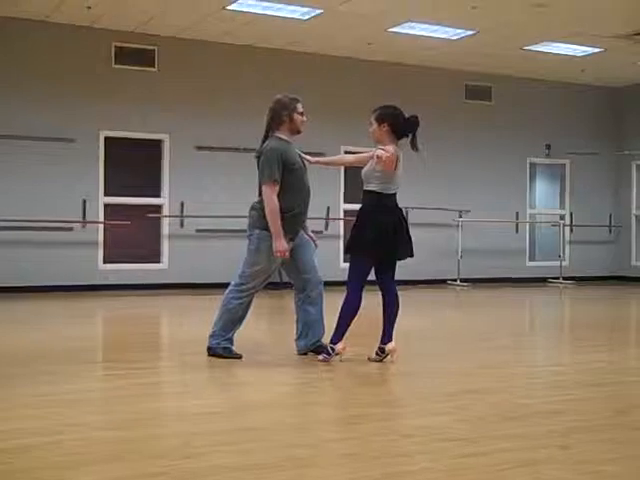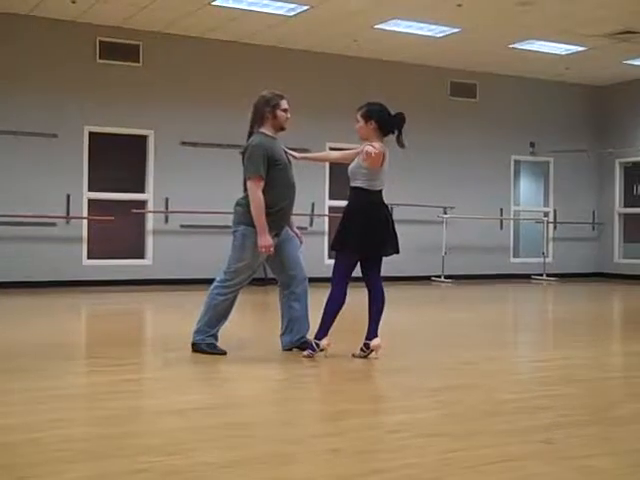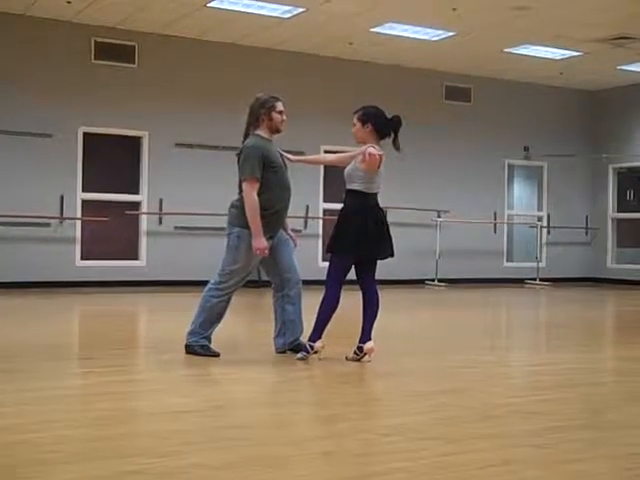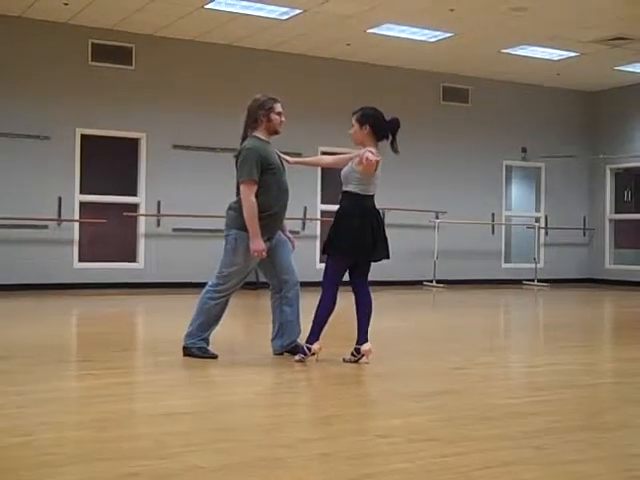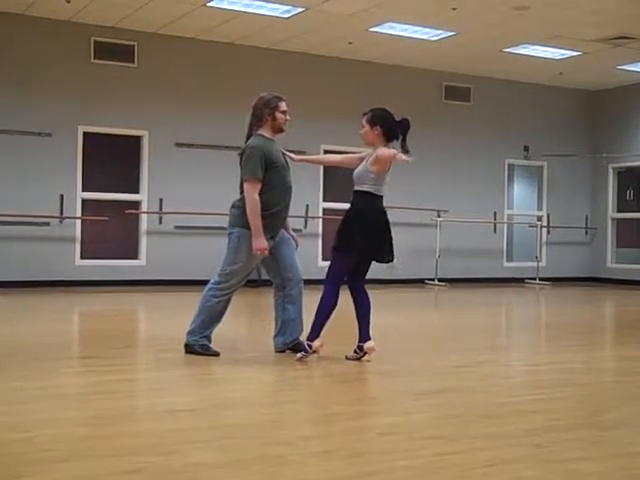
dt=0.5s
person 1, frame 1
left shoulder: (289, 149)
right shoulder: (273, 149)
right elbow: (269, 195)
left wrist: (304, 229)
right wrist: (277, 238)
left hip: (294, 233)
right hip: (269, 232)
left knee: (311, 285)
right knee: (245, 288)
left ankle: (310, 342)
right ankle: (218, 342)
person 1, frame 2
left shoulder: (275, 144)
right shoulder: (258, 145)
right elbow: (254, 191)
left wrist: (290, 225)
right wrist: (262, 233)
left hip: (279, 229)
right hip: (254, 228)
left knee: (295, 281)
right knee: (230, 283)
left ankle: (295, 338)
right ankle: (203, 337)
person 1, frame 3
left shoulder: (271, 147)
right shoulder: (254, 147)
right elbow: (250, 193)
left wrist: (285, 228)
right wrist: (257, 235)
left hip: (274, 231)
right hip: (249, 231)
left knee: (289, 283)
right knee: (224, 285)
left ankle: (288, 340)
right ankle: (197, 339)
person 1, frame 4
left shoulder: (269, 148)
right shoulder: (252, 149)
right elbow: (247, 195)
left wrist: (283, 230)
right wrist: (255, 238)
left hip: (272, 233)
right hip: (246, 233)
left knee: (287, 284)
right knee: (222, 287)
left ankle: (286, 342)
right ankle: (194, 342)
person 1, frame 5
left shoulder: (274, 147)
right shoulder: (256, 147)
right elbow: (251, 194)
left wrist: (287, 229)
right wrist: (257, 236)
left hip: (276, 232)
right hip: (249, 231)
left knee: (291, 282)
right knee: (225, 285)
left ankle: (288, 339)
right ankle: (196, 339)
person 2, frame 1
left shoulder: (389, 152)
right shoulder: (383, 152)
left elbow: (387, 162)
right elbow: (348, 159)
left wrist: (382, 158)
right wrist: (315, 160)
left hip: (375, 220)
right hip: (387, 222)
left knee: (354, 285)
right knee: (387, 284)
left ankle: (336, 342)
right ankle: (386, 342)
person 2, frame 2
left shoulder: (375, 150)
right shoulder: (369, 150)
left elbow: (372, 159)
right elbow: (334, 156)
left wrist: (370, 153)
right wrist: (301, 156)
left hip: (362, 217)
right hip: (373, 217)
left knee: (339, 280)
right knee: (373, 280)
left ankle: (320, 338)
right ankle: (371, 338)
person 2, frame 3
left shoulder: (370, 153)
right shoulder: (363, 154)
left elbow: (371, 158)
right elbow: (329, 159)
left wrist: (371, 154)
right wrist: (295, 159)
left hip: (356, 219)
right hip: (368, 221)
left knee: (333, 283)
right knee: (367, 283)
left ankle: (314, 340)
right ankle: (365, 341)
person 2, frame 4
left shoulder: (367, 155)
right shoulder: (360, 157)
left elbow: (368, 155)
right elbow: (327, 160)
left wrist: (367, 156)
right wrist: (294, 161)
left hip: (352, 221)
right hip: (366, 222)
left knee: (330, 284)
right knee: (360, 284)
left ankle: (312, 342)
right ankle: (362, 343)
person 2, frame 5
left shoulder: (380, 155)
right shoulder: (369, 157)
left elbow: (388, 154)
right elbow: (335, 159)
left wrist: (396, 155)
right wrist: (299, 158)
left hip: (363, 220)
right hip: (368, 222)
left knee: (332, 281)
right knee: (355, 283)
left ankle: (313, 339)
right ankle: (365, 341)
